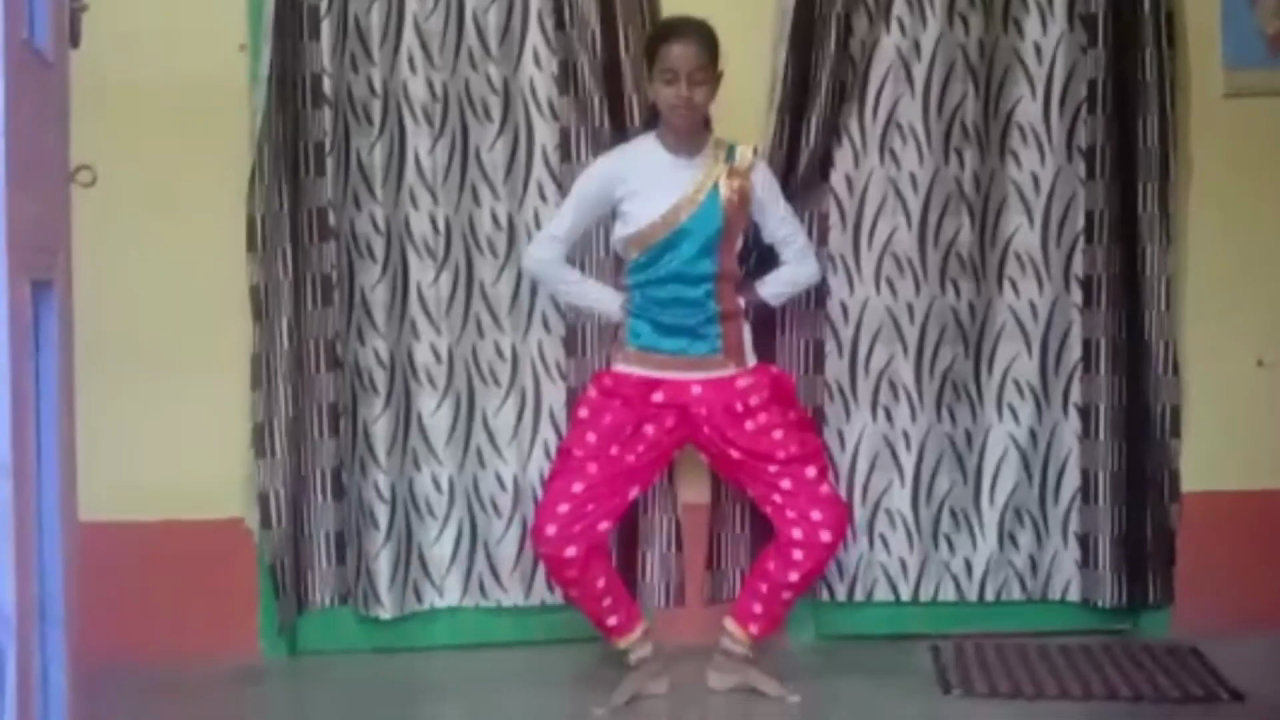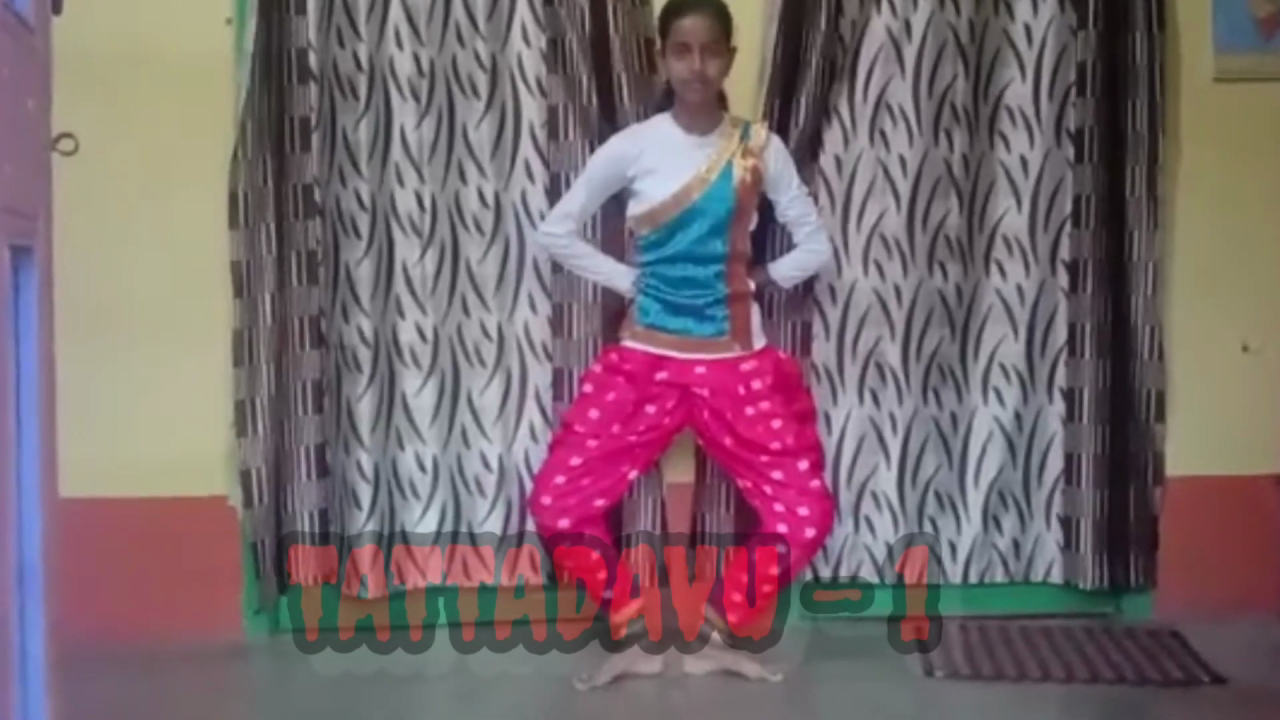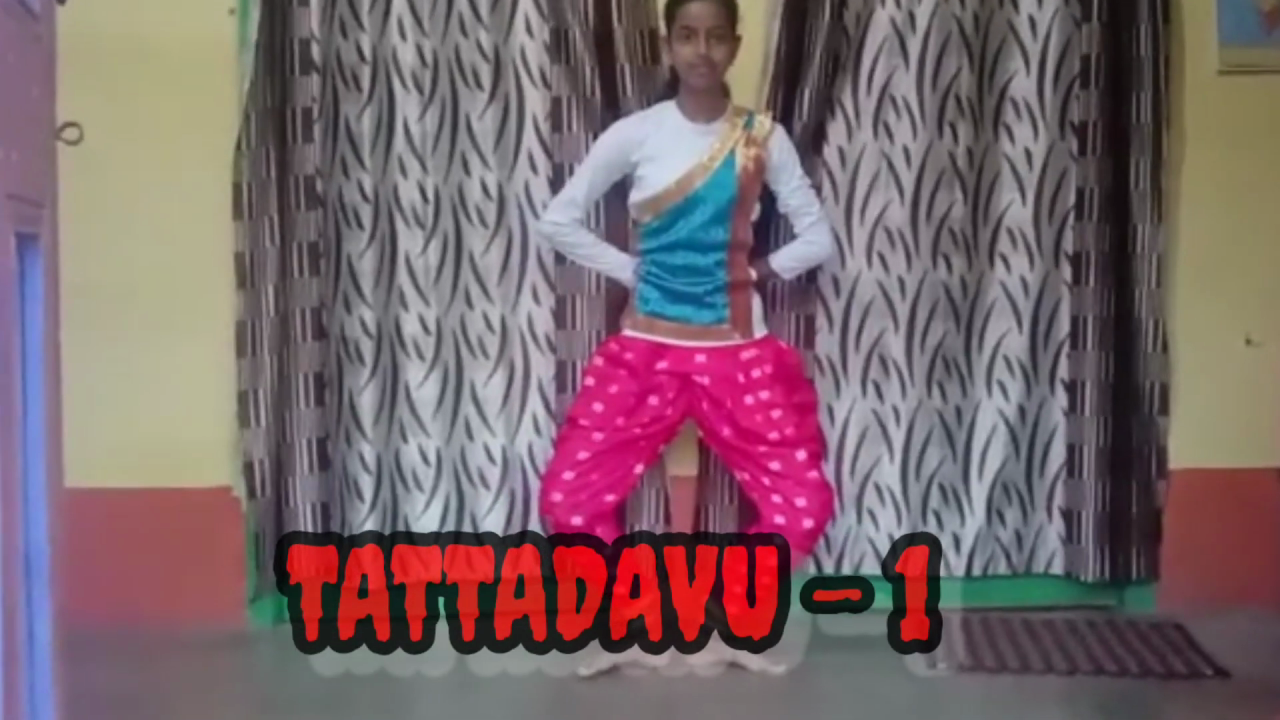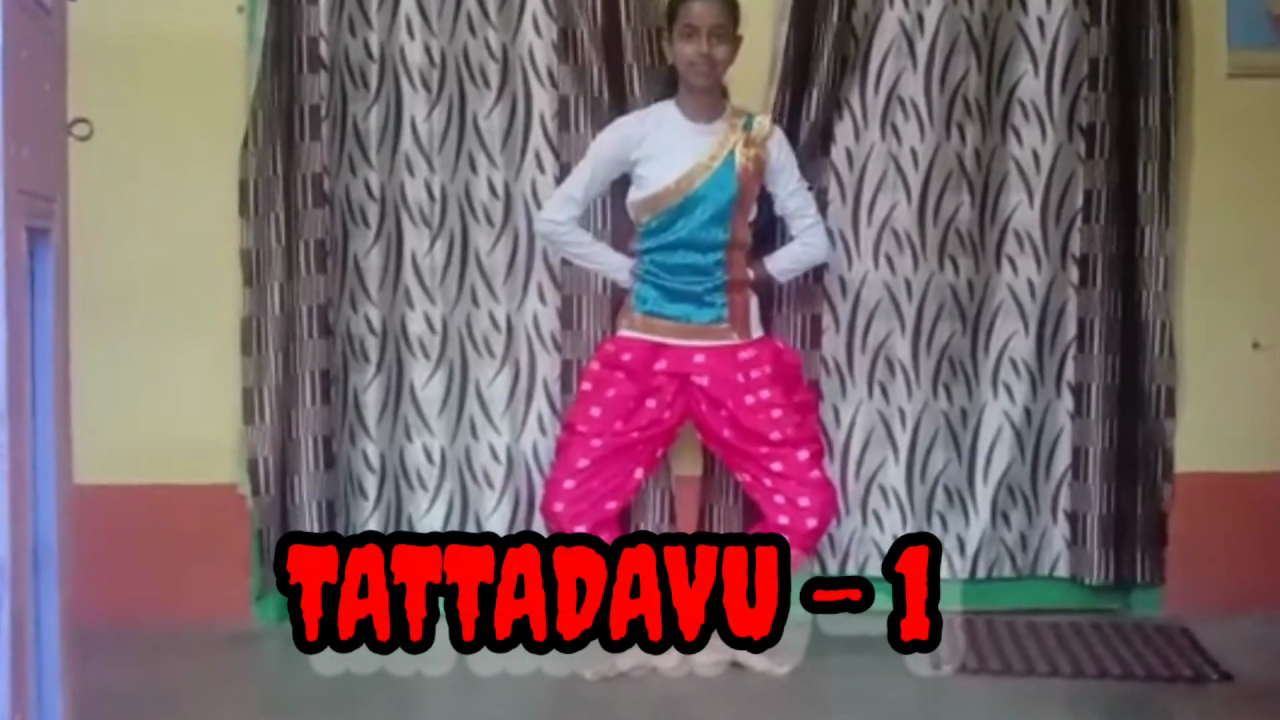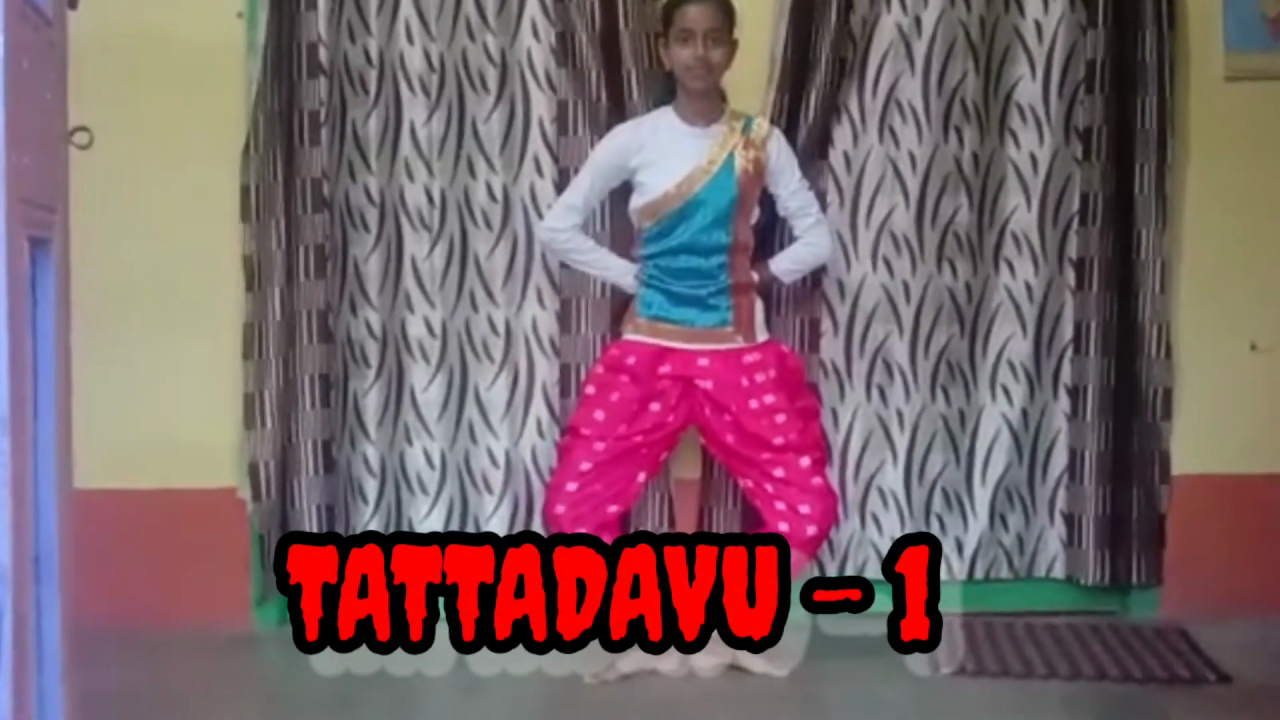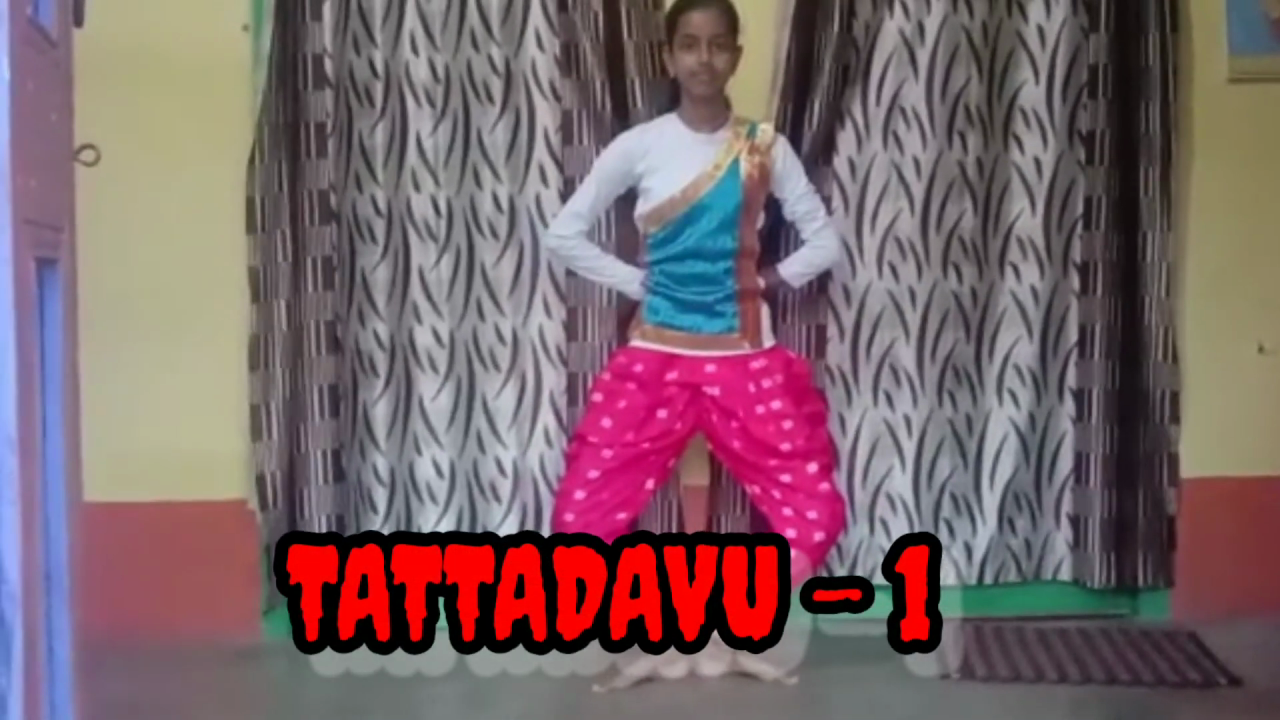
dt=0.5s
person 1, frame 1
left shoulder: (745, 169)
right shoulder: (616, 170)
left elbow: (804, 263)
right elbow: (541, 256)
left wrist: (746, 296)
right wrist: (615, 303)
left hip: (730, 379)
right hip: (639, 381)
left knee: (821, 520)
right knee: (560, 534)
left ankle: (732, 650)
right ankle: (641, 656)
person 1, frame 2
left shoulder: (760, 147)
right shoulder: (632, 147)
left elbow: (817, 245)
right elbow: (555, 232)
left wrist: (757, 278)
right wrist: (629, 280)
left hip: (737, 363)
right hip: (646, 359)
left knee: (805, 514)
right knee: (557, 505)
left ankle: (716, 634)
person 1, frame 3
left shoulder: (763, 137)
right shoulder: (634, 133)
left elbow: (818, 238)
right elbow: (558, 221)
left wrist: (759, 269)
right wrist: (631, 269)
left hip: (737, 350)
right hip: (647, 348)
left knee: (804, 502)
right knee: (567, 499)
person 1, frame 4
left shoulder: (761, 138)
right shoulder: (634, 131)
left elbow: (815, 240)
right elbow: (553, 220)
left wrist: (757, 271)
right wrist: (628, 269)
left hip: (734, 348)
right hip: (645, 347)
left knee: (806, 501)
right knee: (571, 504)
person 1, frame 5
left shoulder: (761, 141)
right shoulder: (634, 139)
left elbow: (818, 239)
right elbow: (557, 228)
left wrist: (760, 274)
right wrist: (631, 275)
left hip: (739, 353)
right hip: (649, 352)
left knee: (809, 507)
right knee: (572, 509)
person 1, frame 6
left shoulder: (766, 147)
right shoulder: (638, 146)
left elbow: (825, 242)
right elbow: (562, 235)
left wrist: (768, 280)
right wrist: (639, 282)
left hip: (745, 360)
right hip: (655, 359)
left knee: (816, 514)
right knee: (580, 517)
